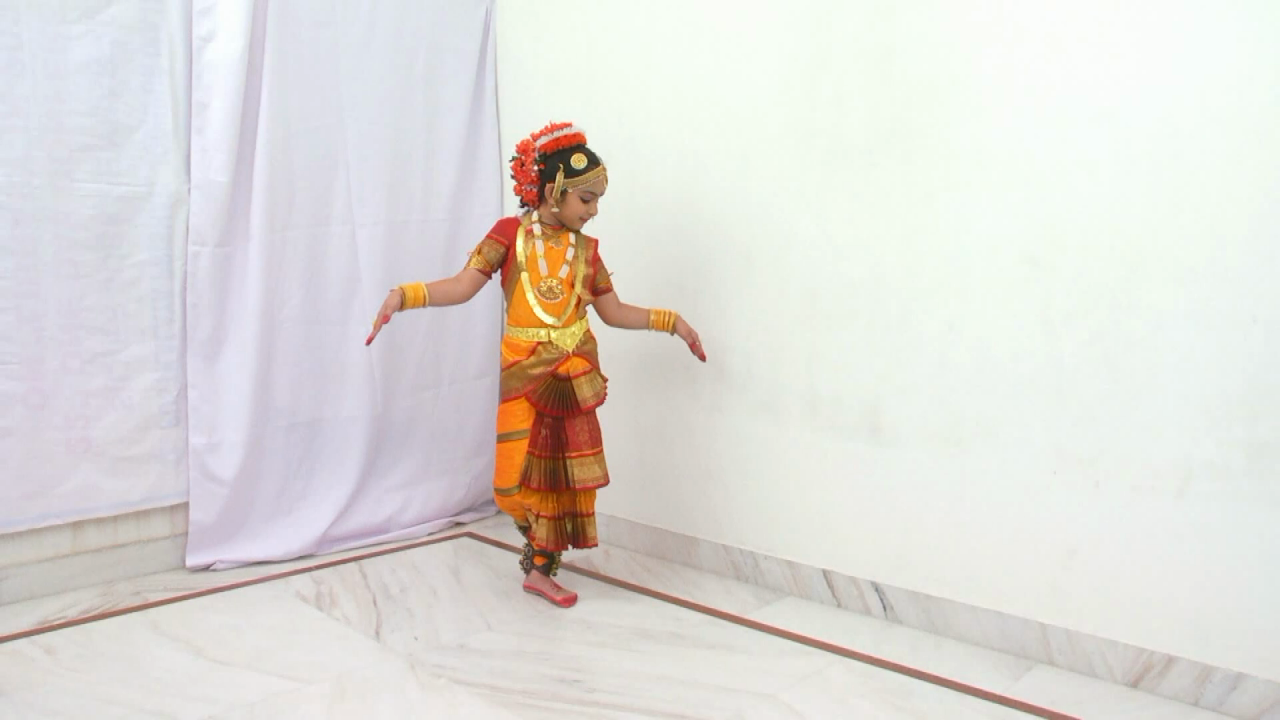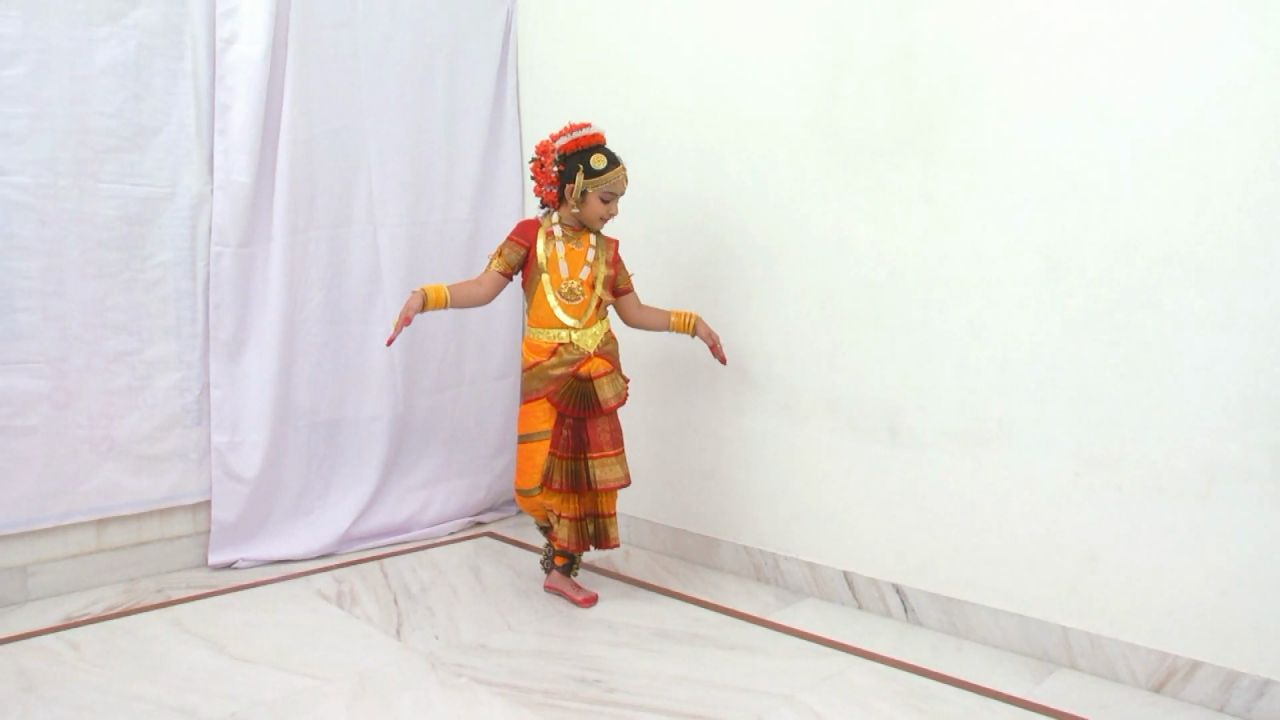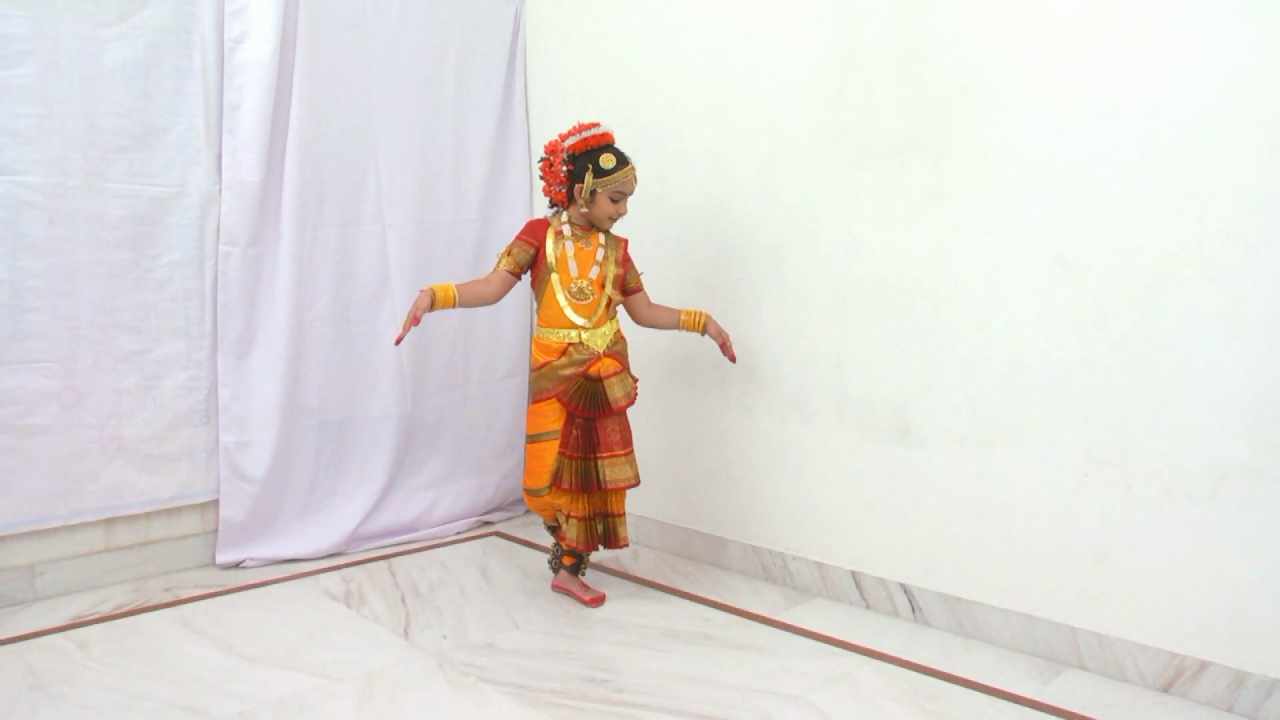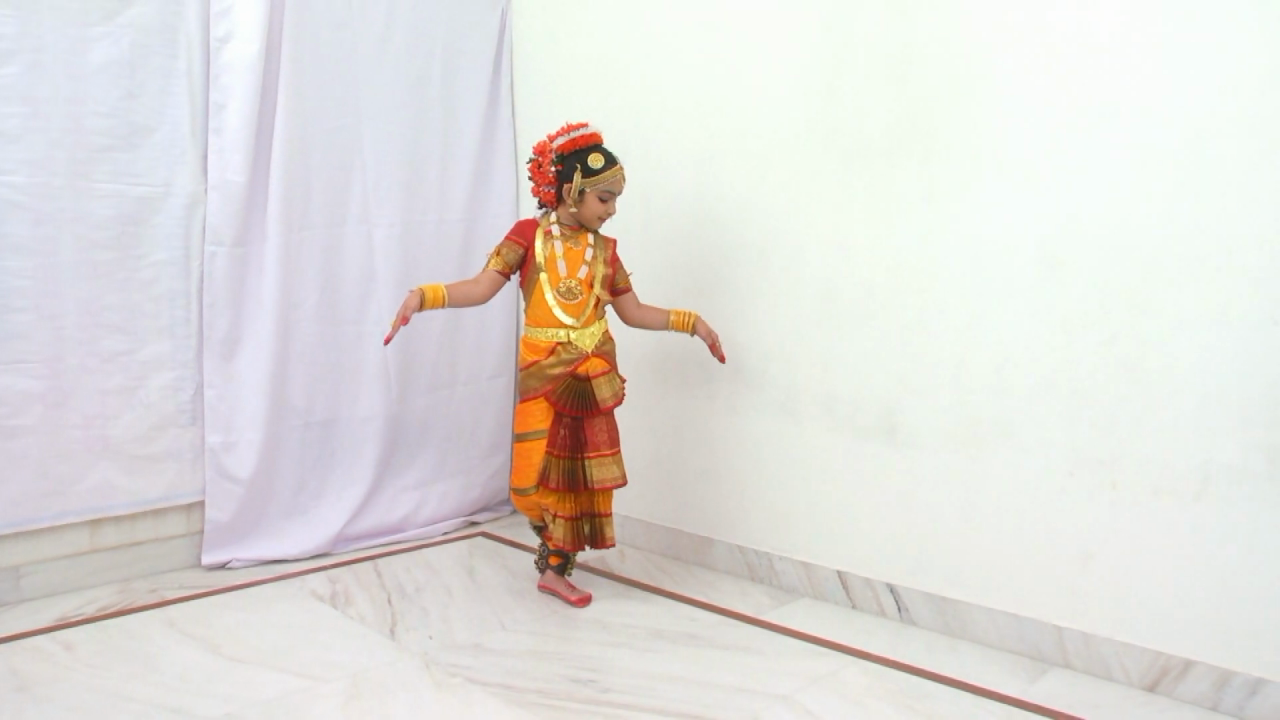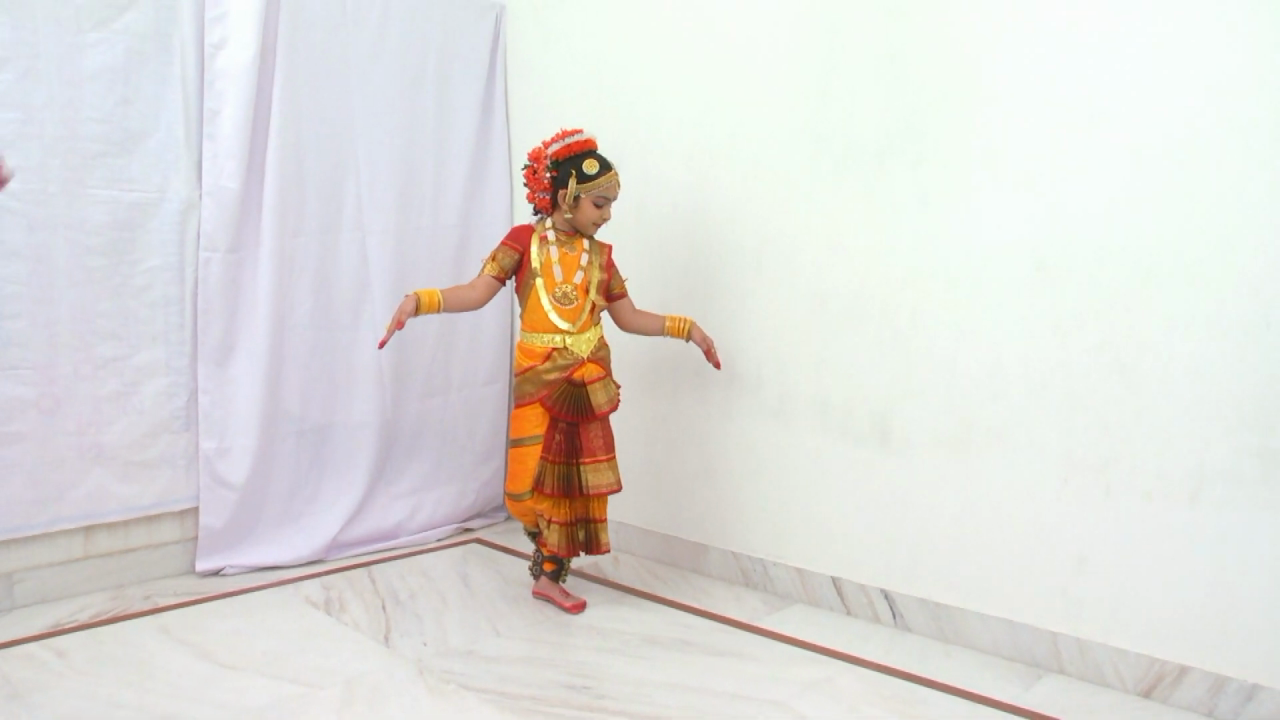
dt=1s
person 1, frame 1
left shoulder: (586, 249)
right shoulder: (510, 233)
left elbow: (613, 312)
right elbow: (463, 287)
left wrist: (671, 321)
right wrist: (404, 295)
left hip: (572, 376)
right hip: (525, 374)
left knee: (562, 473)
right knee: (521, 474)
left ankle: (541, 568)
right ankle: (539, 561)
person 1, frame 2
left shoulder: (606, 249)
right shoulder: (530, 234)
left elbow: (634, 313)
right elbow: (483, 288)
left wrist: (691, 322)
right wrist: (425, 296)
left hip: (594, 376)
right hip: (546, 374)
left knee: (584, 473)
right knee: (543, 475)
left ankle: (561, 568)
right ankle: (559, 560)
person 1, frame 3
left shoulder: (616, 249)
right shoulder: (540, 234)
left elbow: (644, 312)
right elbow: (492, 287)
left wrist: (701, 321)
right wrist: (434, 295)
left hip: (604, 376)
right hip: (555, 373)
left knee: (593, 472)
right knee: (551, 475)
left ankle: (569, 568)
right ankle: (568, 556)
person 1, frame 4
left shoulder: (604, 249)
right shoulder: (529, 234)
left elbow: (633, 312)
right elbow: (482, 287)
left wrist: (690, 322)
right wrist: (423, 295)
left hip: (590, 377)
right hip: (543, 374)
left knee: (580, 473)
right knee: (538, 475)
left ankle: (555, 568)
right ankle: (553, 559)
person 1, frame 5
left shoulder: (600, 255)
right shoulder: (524, 240)
left elbow: (628, 317)
right elbow: (477, 293)
left wrist: (686, 328)
right wrist: (418, 300)
left hip: (586, 382)
right hip: (539, 379)
left knee: (574, 479)
right knee: (534, 479)
left ankle: (549, 574)
right ankle: (547, 566)
